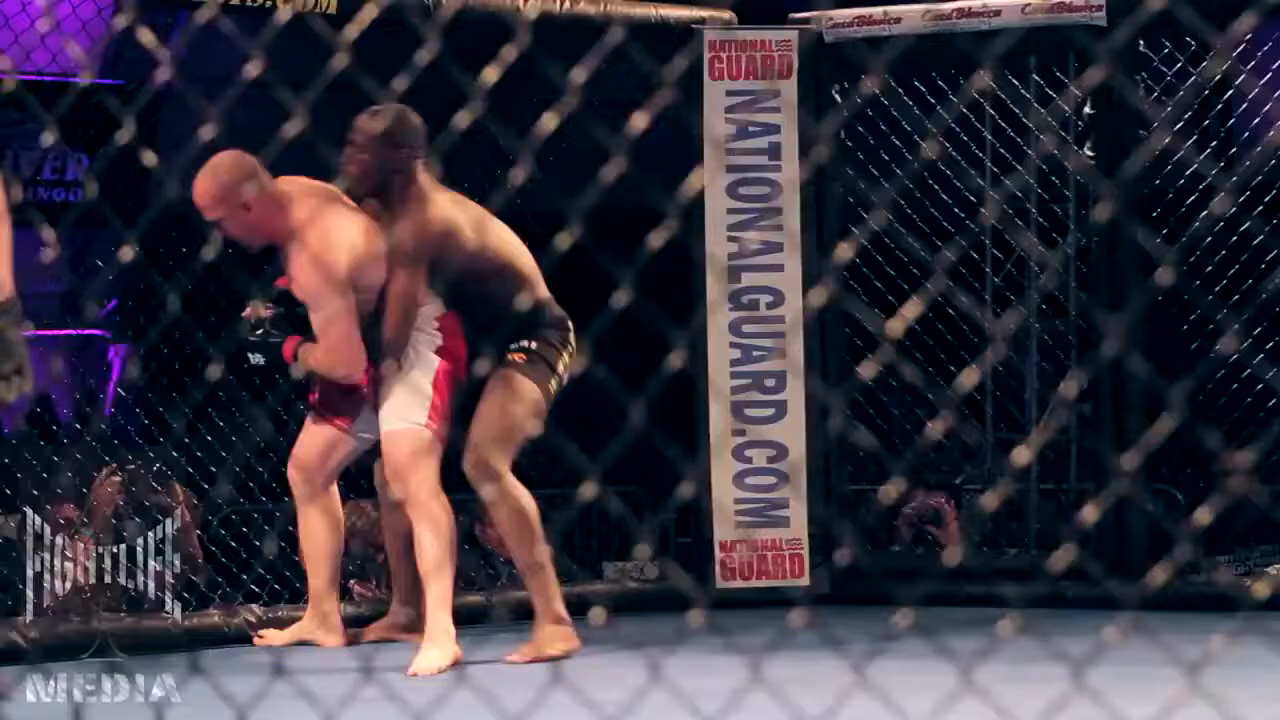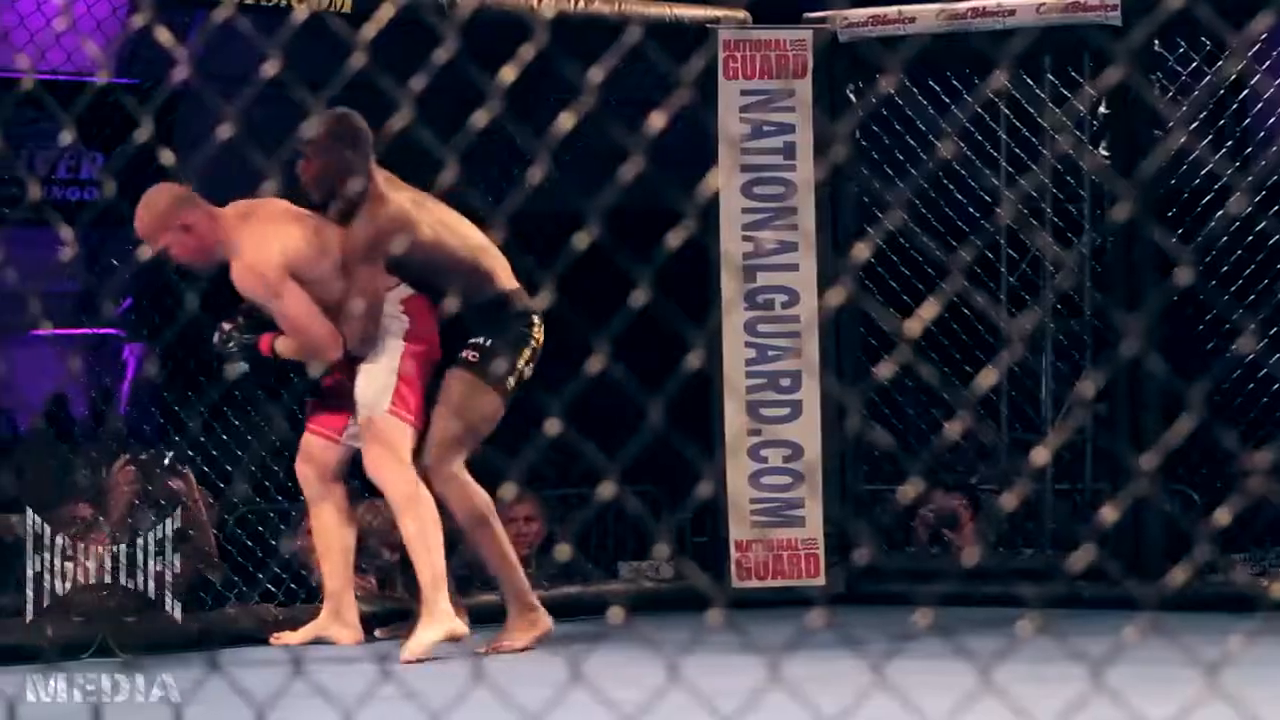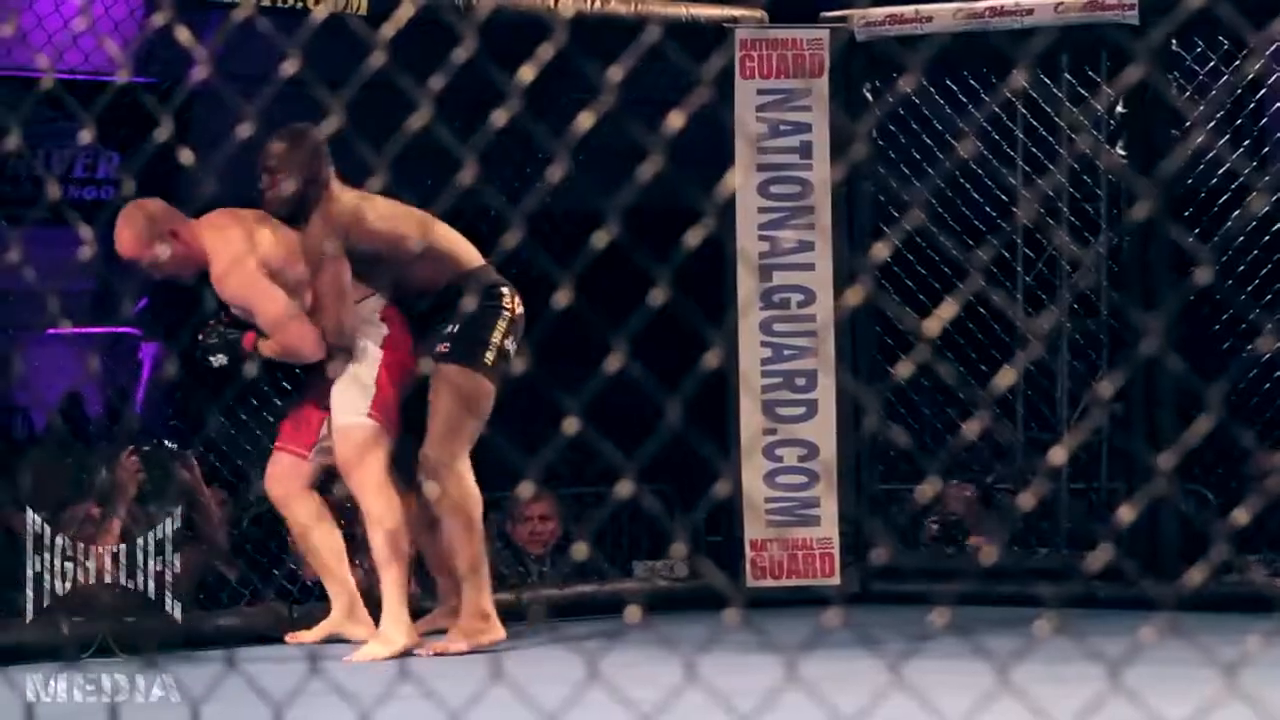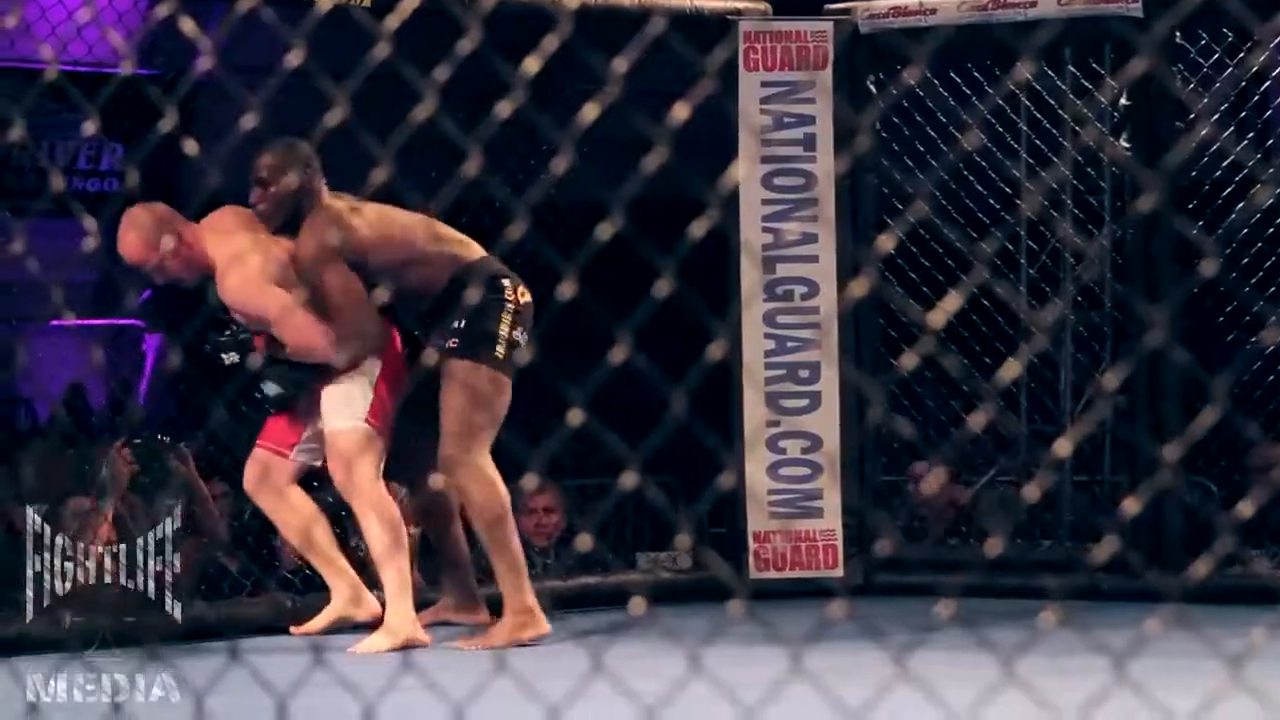
dt=0.3s
person 1, frame 1
left shoulder: (419, 222)
right shoulder: (402, 197)
left elbow: (394, 339)
left hip: (532, 332)
right hip: (486, 332)
left knee: (483, 461)
right knee: (402, 459)
left ankle: (553, 622)
person 1, frame 2
left shoulder: (372, 224)
right shoulder: (368, 195)
left hip: (502, 325)
right hip: (470, 322)
left knee: (437, 462)
right knee: (408, 455)
left ankle: (525, 610)
person 1, frame 3
left shoulder: (323, 224)
right shoulder: (338, 206)
left elbow: (334, 333)
left hip: (481, 307)
right hip: (457, 310)
left knee: (440, 456)
right knee: (413, 455)
left ankle: (479, 615)
right ankle: (453, 601)
person 1, frame 4
left shoulder: (316, 237)
right shoulder: (333, 215)
left hip: (487, 299)
right hip: (458, 307)
left knee: (459, 455)
right knee: (411, 444)
left ankle: (522, 611)
right ankle: (460, 594)
person 2, frame 1
left shoulder: (311, 263)
right shoulder: (289, 191)
left elbow: (350, 368)
left wrist: (286, 350)
right wrist: (290, 289)
right hip: (371, 338)
right knee: (306, 469)
right ankle: (322, 619)
person 2, frame 2
left shoulder: (248, 261)
right shoulder: (243, 214)
left elbow: (324, 342)
left wrist: (262, 346)
left hip: (393, 323)
right hip: (363, 327)
left knee: (384, 461)
right knee: (313, 467)
left ankle: (438, 611)
right ankle: (338, 615)
person 2, frame 3
left shoulder: (230, 268)
right shoulder: (219, 223)
left elbow: (307, 345)
left wrist: (245, 345)
left hip: (365, 336)
right hip: (339, 341)
left knee: (360, 467)
right knee: (284, 482)
left ankle: (397, 625)
right ankle: (348, 610)
person 2, frame 4
left shoulder: (237, 275)
right shoulder: (222, 221)
left elbow: (323, 345)
left wrist: (263, 346)
left hip: (356, 349)
right hip: (332, 351)
left knee: (351, 472)
right knee: (262, 478)
left ankle: (402, 619)
right ankle: (350, 594)
